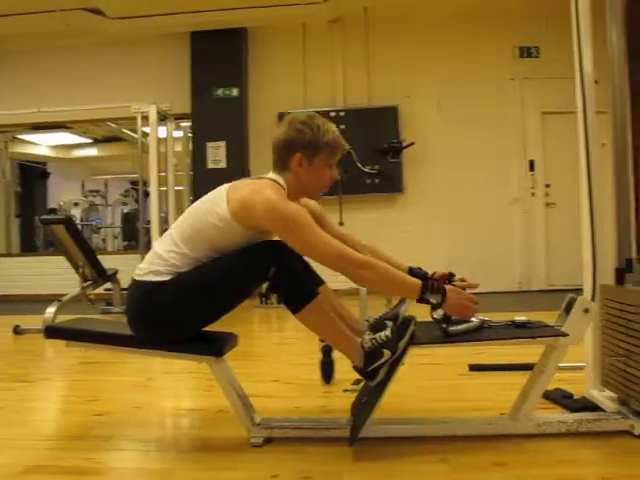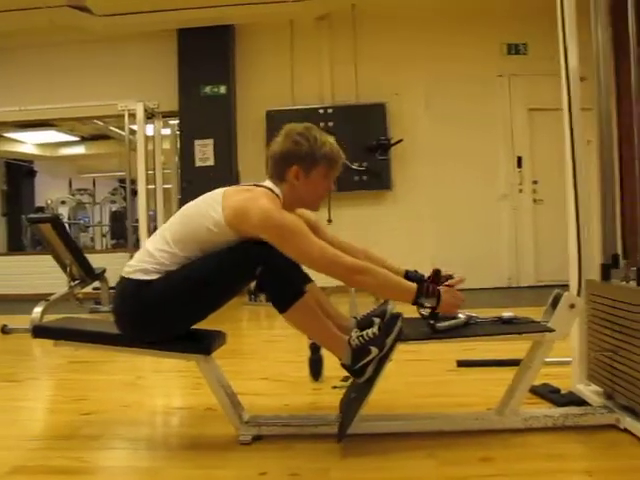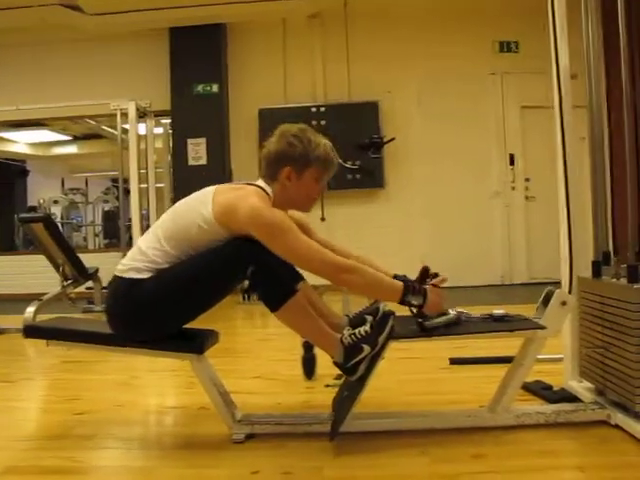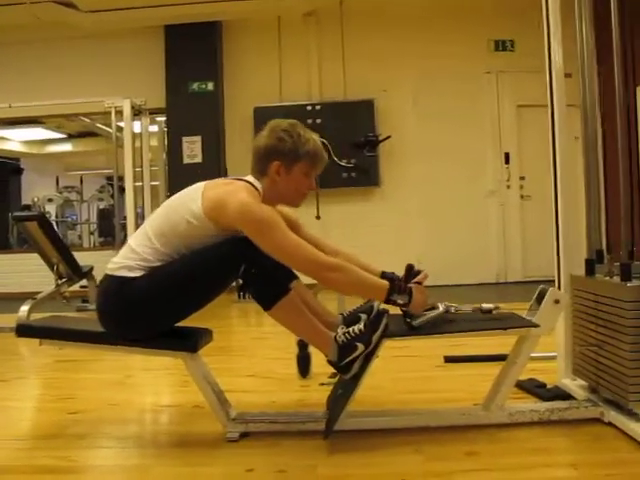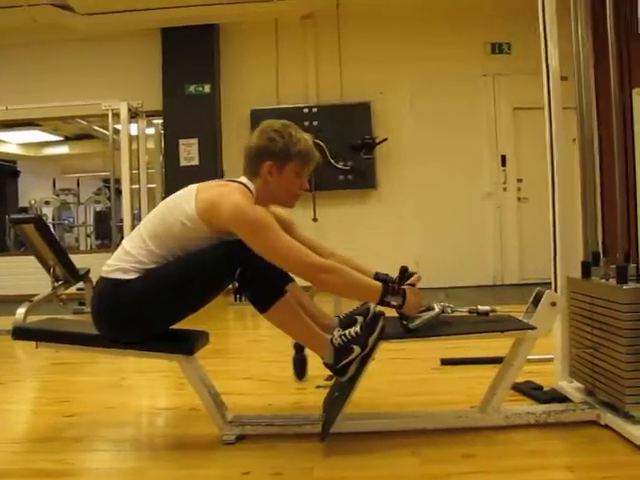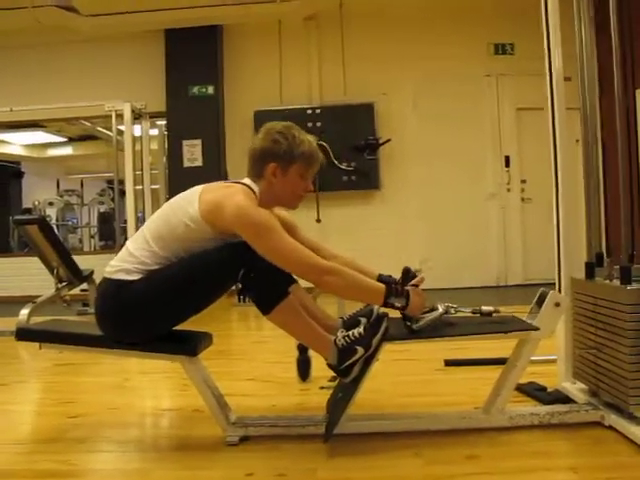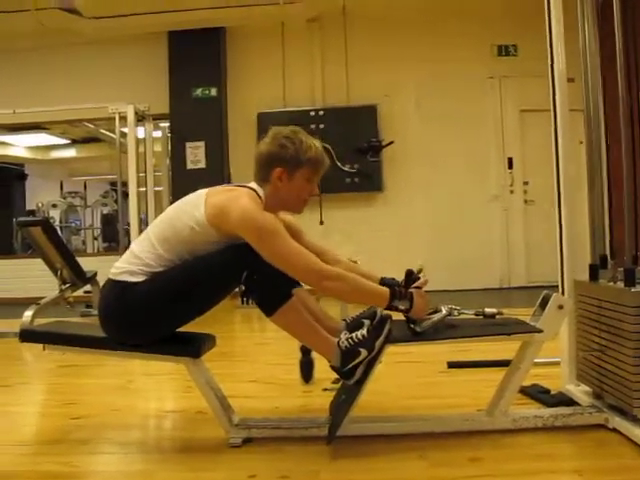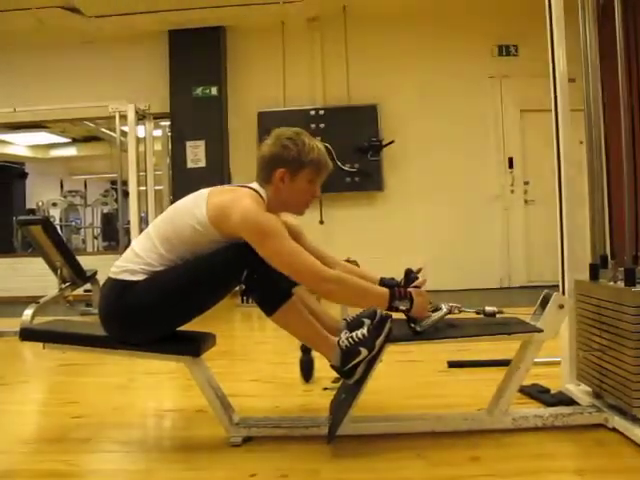
dt=0.1s
person 1, frame 1
left shoulder: (290, 199)
right shoulder: (269, 202)
left elbow: (359, 249)
right elbow: (355, 266)
left wrist: (423, 276)
right wrist: (435, 293)
left hip: (176, 296)
right hip: (154, 304)
left knee: (284, 262)
right knee: (277, 259)
left ankle: (364, 334)
right ankle: (364, 356)
person 1, frame 2
left shoulder: (287, 209)
right shoulder: (265, 210)
left elbow: (354, 255)
right elbow: (350, 272)
left wrist: (418, 280)
right wrist: (429, 296)
left hip: (160, 293)
right hip: (141, 302)
left knee: (274, 261)
right knee: (264, 258)
left ankle: (351, 332)
right ankle: (351, 353)
person 1, frame 3
left shoulder: (273, 208)
right shoulder: (255, 209)
left elbow: (344, 258)
right elbow: (339, 272)
left wrist: (406, 282)
right wrist: (414, 296)
left hip: (153, 292)
right hip: (132, 301)
left knee: (268, 261)
right knee: (254, 257)
left ankle: (343, 328)
right ankle: (343, 351)
person 1, frame 4
left shoulder: (263, 204)
right shoulder: (244, 203)
left elbow: (330, 254)
right elbow: (323, 270)
left wrist: (392, 280)
right wrist: (399, 294)
left hip: (144, 289)
right hip: (123, 299)
left knee: (261, 259)
right knee: (248, 257)
left ankle: (337, 327)
right ankle: (337, 349)
person 1, frame 5
left shoulder: (262, 208)
right shoulder: (238, 205)
left elbow: (325, 256)
right elbow: (317, 272)
left wrist: (387, 281)
right wrist: (393, 296)
left hip: (141, 294)
right hip: (118, 302)
left knee: (257, 260)
right knee: (243, 259)
left ankle: (333, 329)
right ankle: (333, 351)
person 1, frame 6
left shoulder: (265, 210)
right shoulder: (241, 206)
left elbow: (328, 258)
right elbow: (319, 274)
left wrist: (389, 283)
right wrist: (397, 297)
left hip: (142, 295)
right hip: (121, 303)
left knee: (262, 262)
right knee: (246, 261)
left ankle: (336, 331)
right ankle: (337, 352)
person 1, frame 7
left shoulder: (270, 214)
right shoulder: (246, 210)
left elbow: (333, 263)
right elbow: (324, 280)
left wrist: (393, 285)
right wrist: (400, 300)
left hip: (148, 297)
right hip: (126, 304)
left knee: (266, 265)
right knee: (251, 263)
left ankle: (340, 332)
right ankle: (340, 354)
person 1, frame 8
left shoulder: (271, 215)
right shoulder: (248, 211)
left elbow: (332, 266)
right elbow: (322, 282)
left wrist: (393, 286)
right wrist: (400, 301)
left hip: (148, 296)
right hip: (126, 303)
left knee: (266, 263)
right knee: (250, 263)
left ankle: (340, 332)
right ankle: (340, 353)
